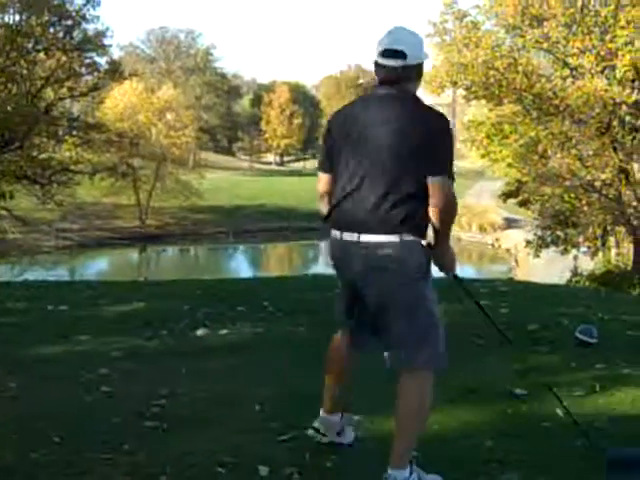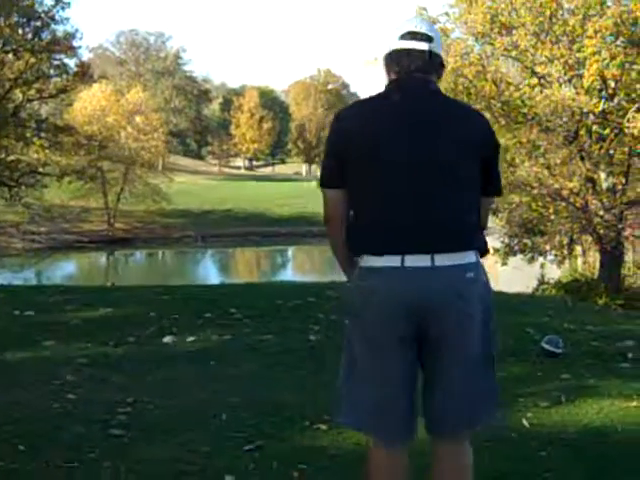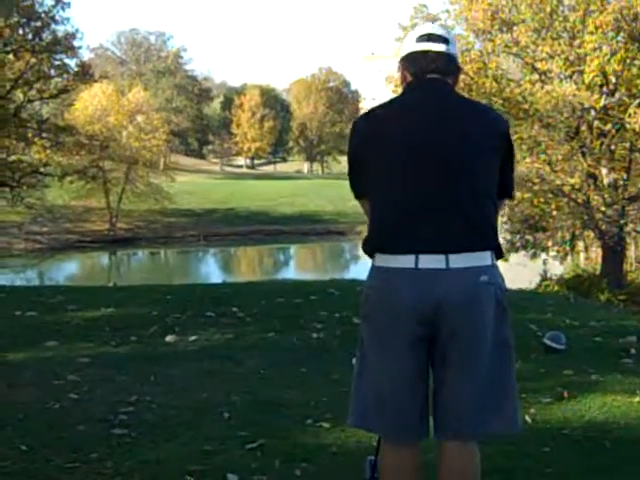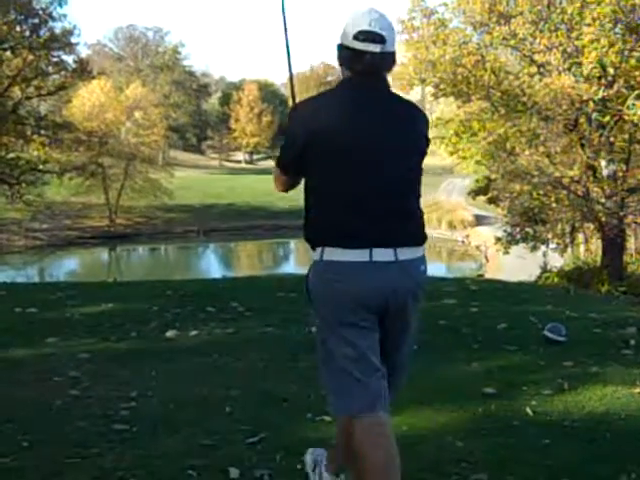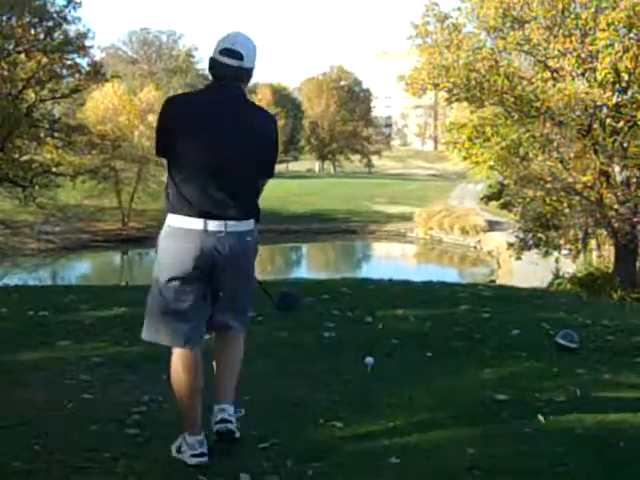
dt=1s
person 1, frame 1
left shoulder: (343, 117)
right shoulder: (431, 123)
left elbow: (324, 188)
right elbow: (442, 198)
right wrist: (442, 244)
left hip: (346, 245)
right hip: (397, 251)
left knee: (351, 330)
right knee: (418, 361)
left ankle: (330, 418)
person 1, frame 2
left shoulder: (351, 121)
right shoulder: (474, 125)
left elbow: (335, 218)
right elbow: (482, 212)
left wrist: (354, 276)
left hip: (381, 280)
right hip: (457, 278)
left knee: (386, 431)
right knee: (452, 430)
person 1, frame 3
left shoulder: (369, 126)
right shoulder: (490, 124)
right elbow: (494, 207)
left hip: (396, 280)
right hip: (471, 279)
left knee: (398, 431)
right knee: (461, 430)
person 1, frame 4
left shoulder: (310, 114)
right shoulder: (413, 119)
left elbow: (283, 182)
left hip: (342, 269)
right hip: (405, 266)
left knee: (367, 404)
right knee: (365, 386)
person 1, frame 5
left shoulder: (177, 109)
right shoulder: (263, 122)
left hip: (183, 232)
right hip: (237, 234)
left knee: (184, 339)
right knee: (229, 327)
left ankle: (193, 437)
right ankle: (226, 410)
